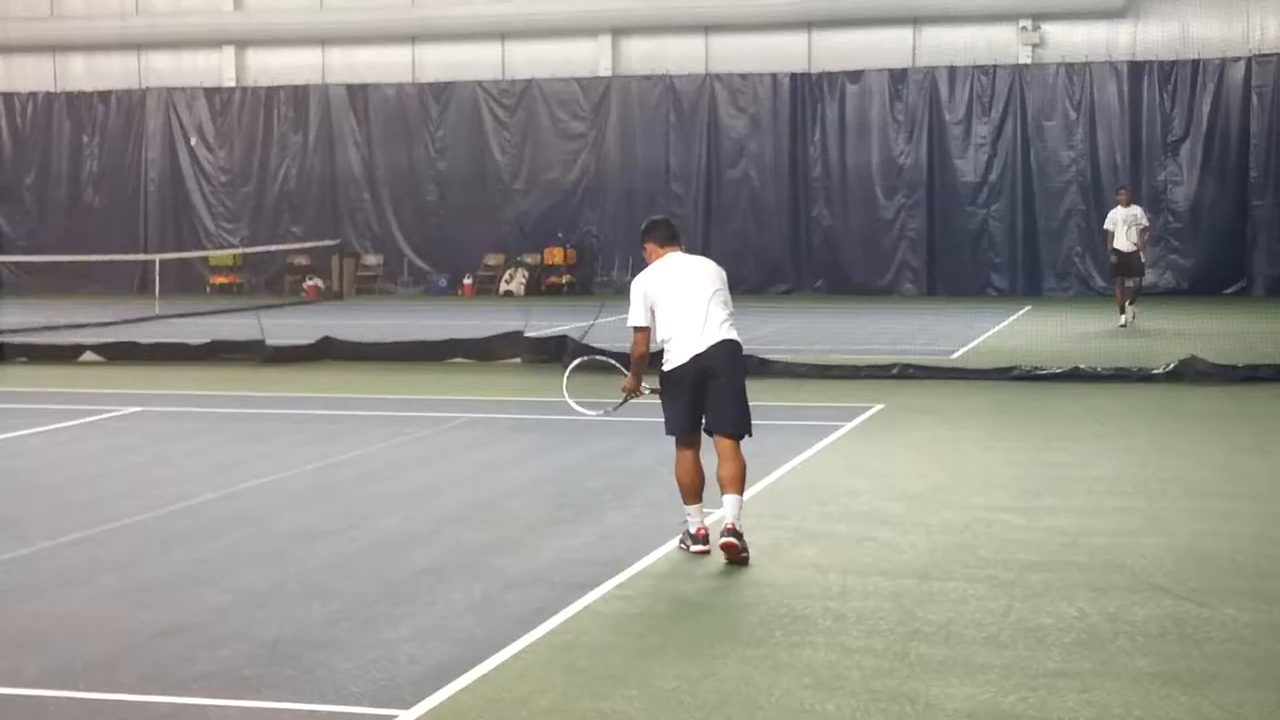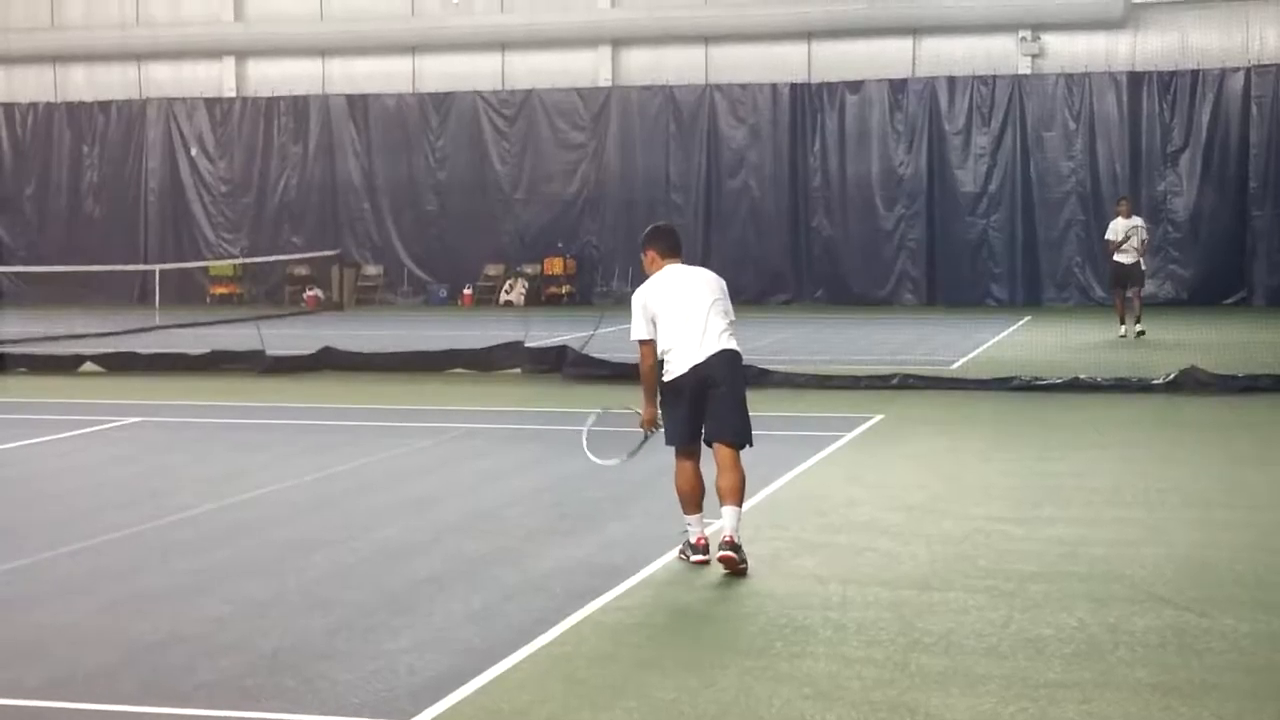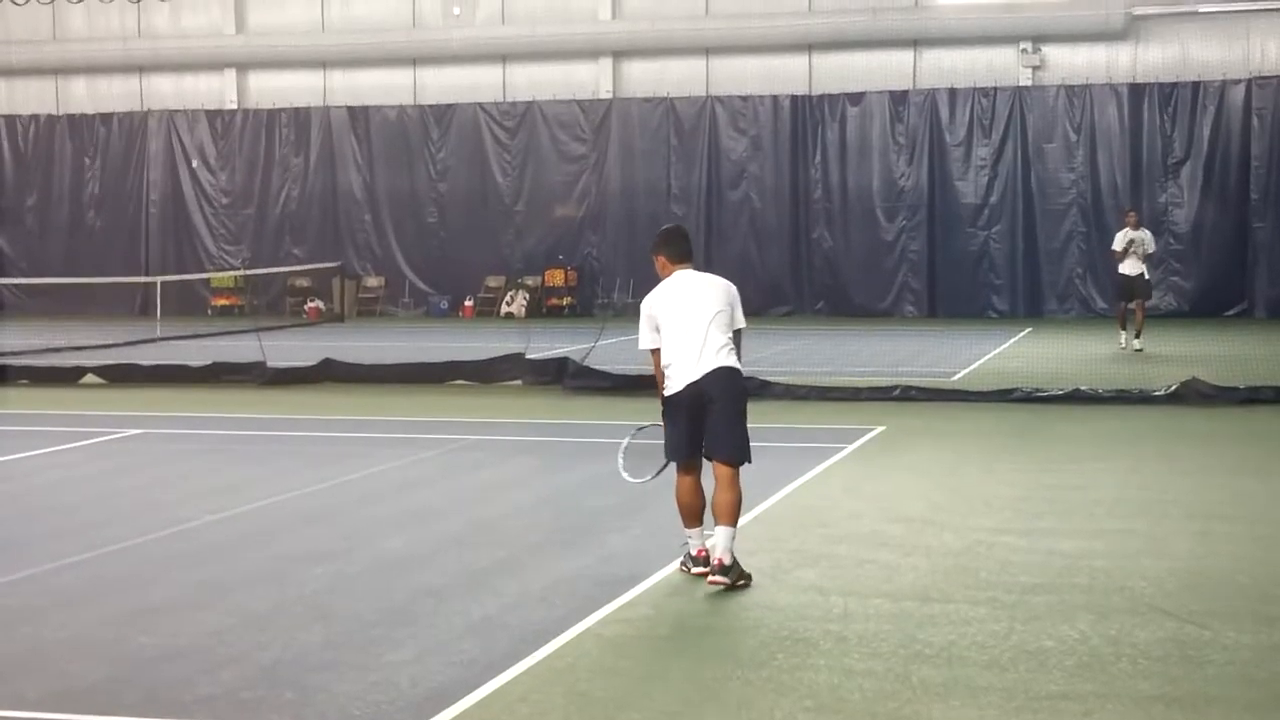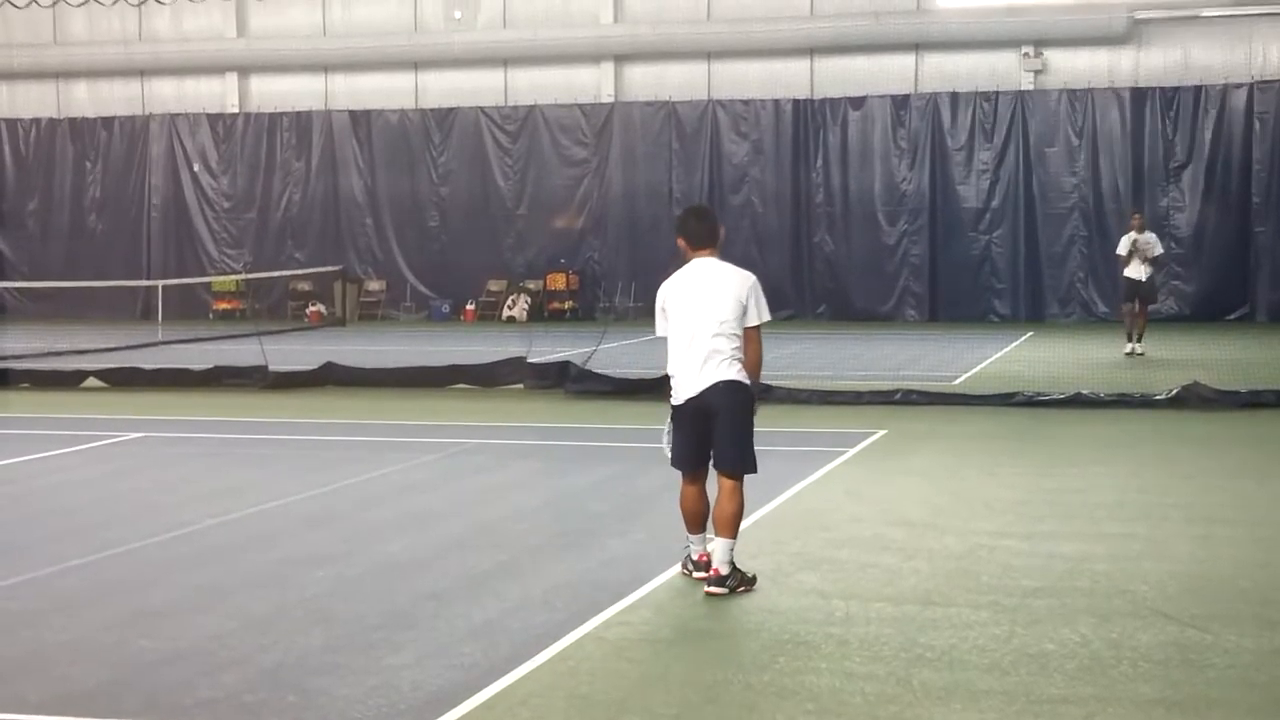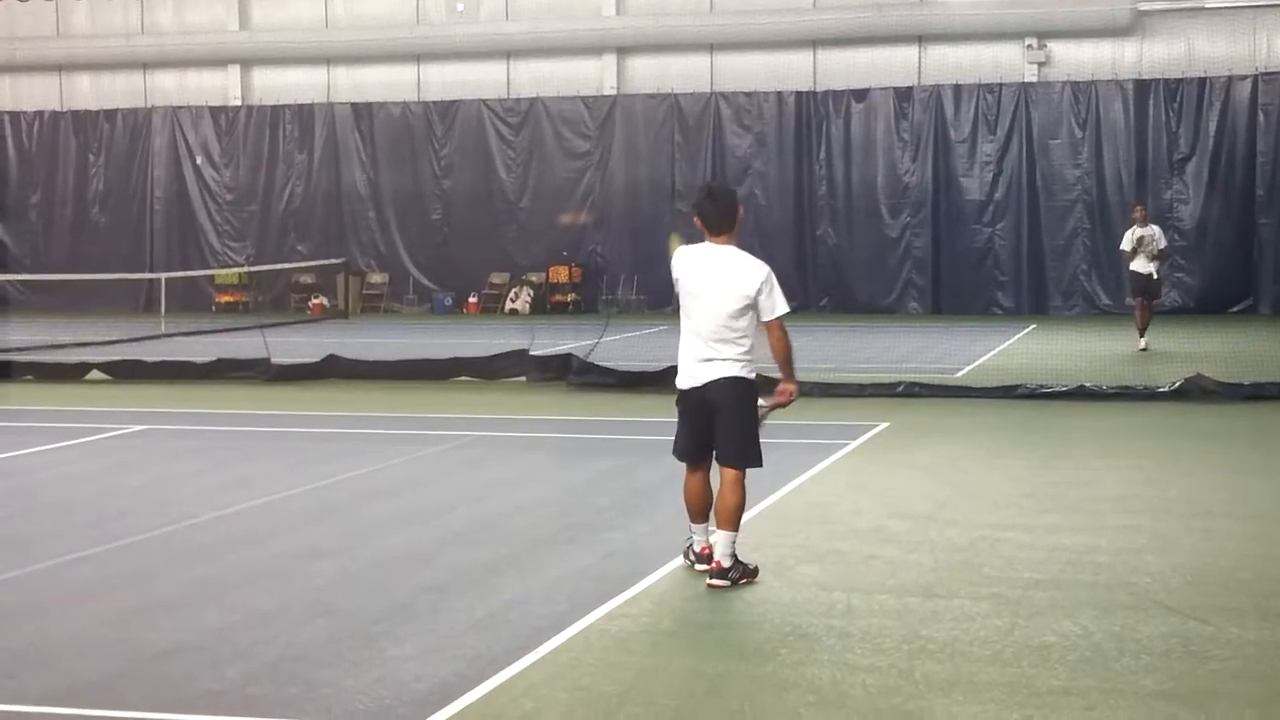
dt=0.3s
person 1, frame 1
left shoulder: (645, 279)
right shoulder: (712, 267)
left elbow: (641, 346)
left wrist: (634, 378)
left hip: (681, 361)
right hip: (724, 351)
left knee: (687, 445)
right knee: (728, 443)
left ankle: (696, 529)
right ankle: (731, 524)
person 1, frame 2
left shoulder: (645, 293)
right shoulder: (712, 278)
left elbow: (648, 359)
left wrist: (650, 405)
left hip: (680, 372)
right hip: (724, 361)
left knee: (686, 457)
right knee: (727, 454)
left ankle: (696, 539)
right ankle: (729, 537)
person 1, frame 3
left shoulder: (653, 300)
right shoulder: (724, 286)
left wrist: (669, 408)
left hip: (681, 387)
right hip: (724, 378)
left knee: (687, 471)
right knee: (726, 471)
left ankle: (697, 552)
right ankle: (723, 559)
person 1, frame 4
left shoulder: (669, 288)
right shoulder: (743, 279)
right elbow: (752, 346)
right wrist: (750, 388)
left hip: (685, 392)
right hip: (729, 387)
left knee: (692, 478)
right knee: (730, 480)
left ankle: (698, 556)
right ankle: (721, 569)
person 1, frame 5
left shoulder: (683, 259)
right shoulder: (756, 271)
right elbow: (776, 334)
right wrist: (788, 379)
left hip: (691, 382)
right hip: (734, 382)
left knee: (696, 469)
right knee: (732, 474)
left ankle: (700, 547)
right ankle: (724, 562)
